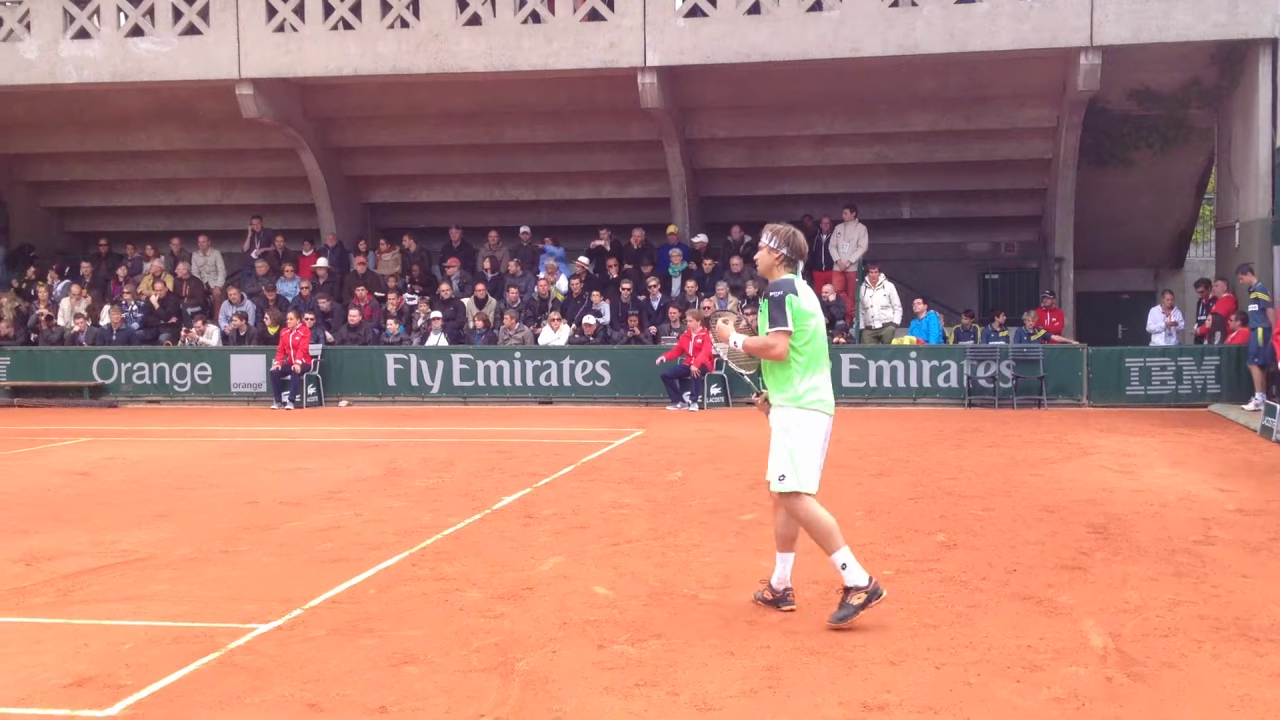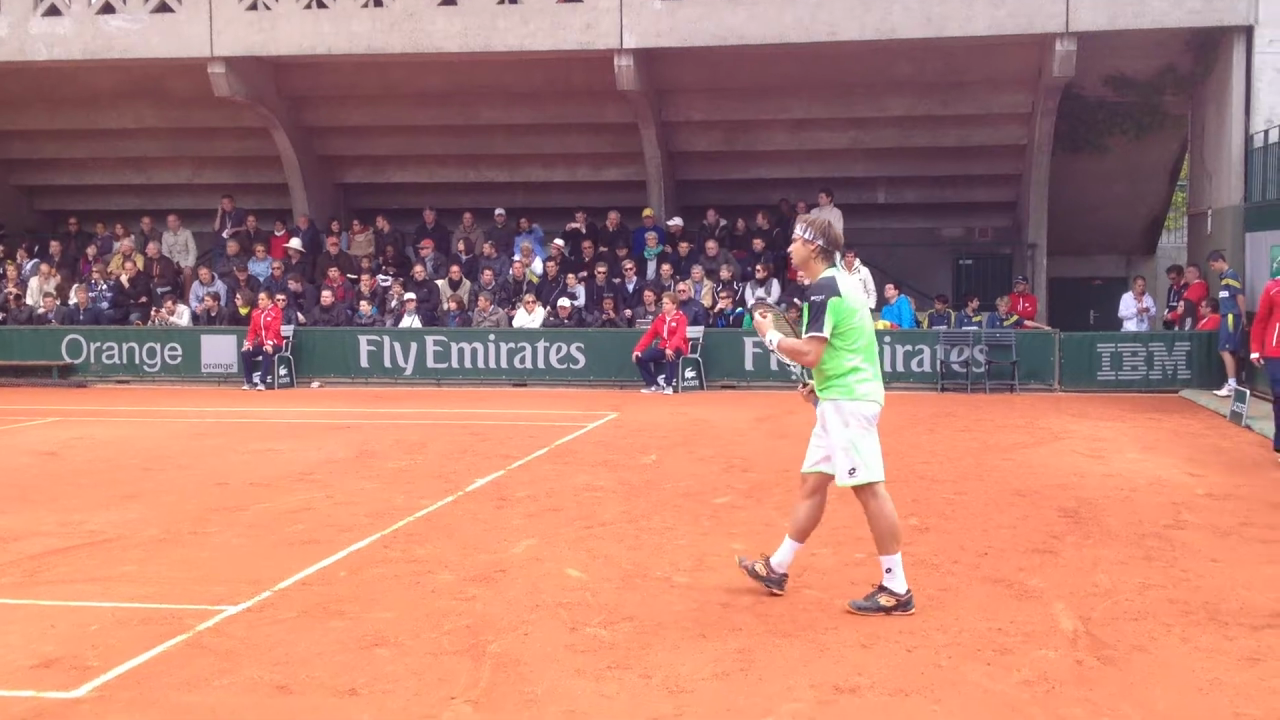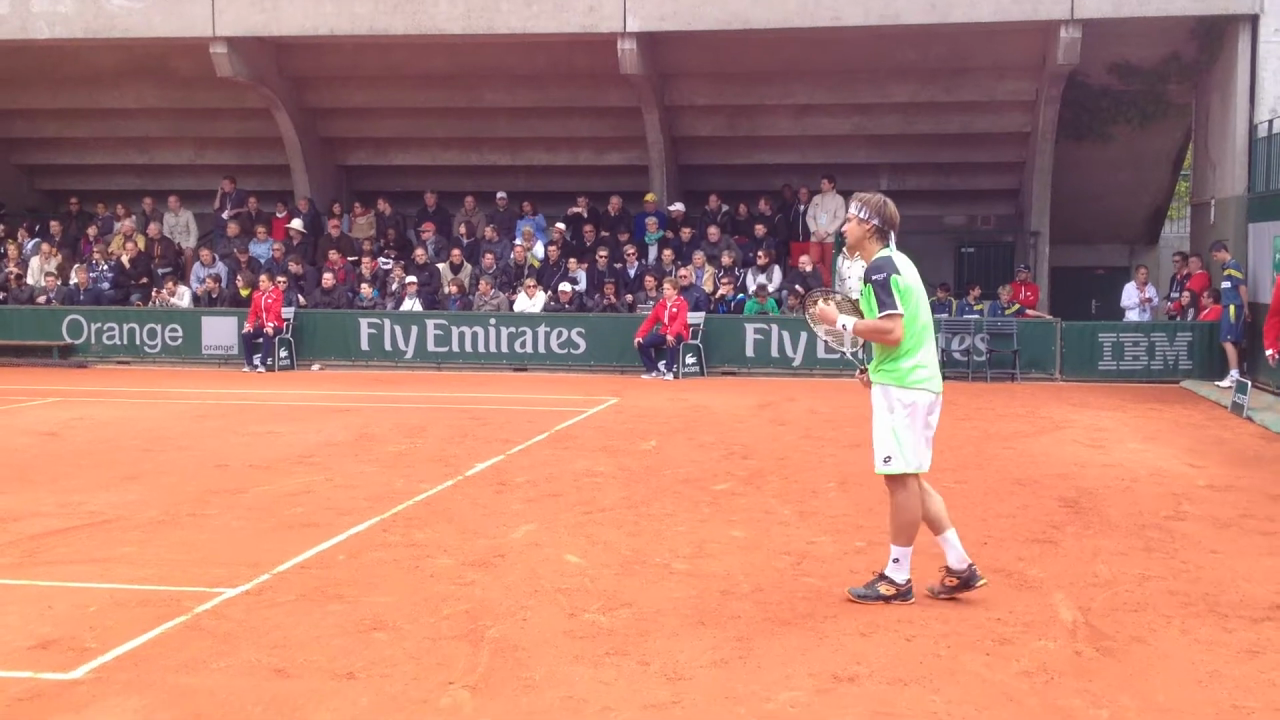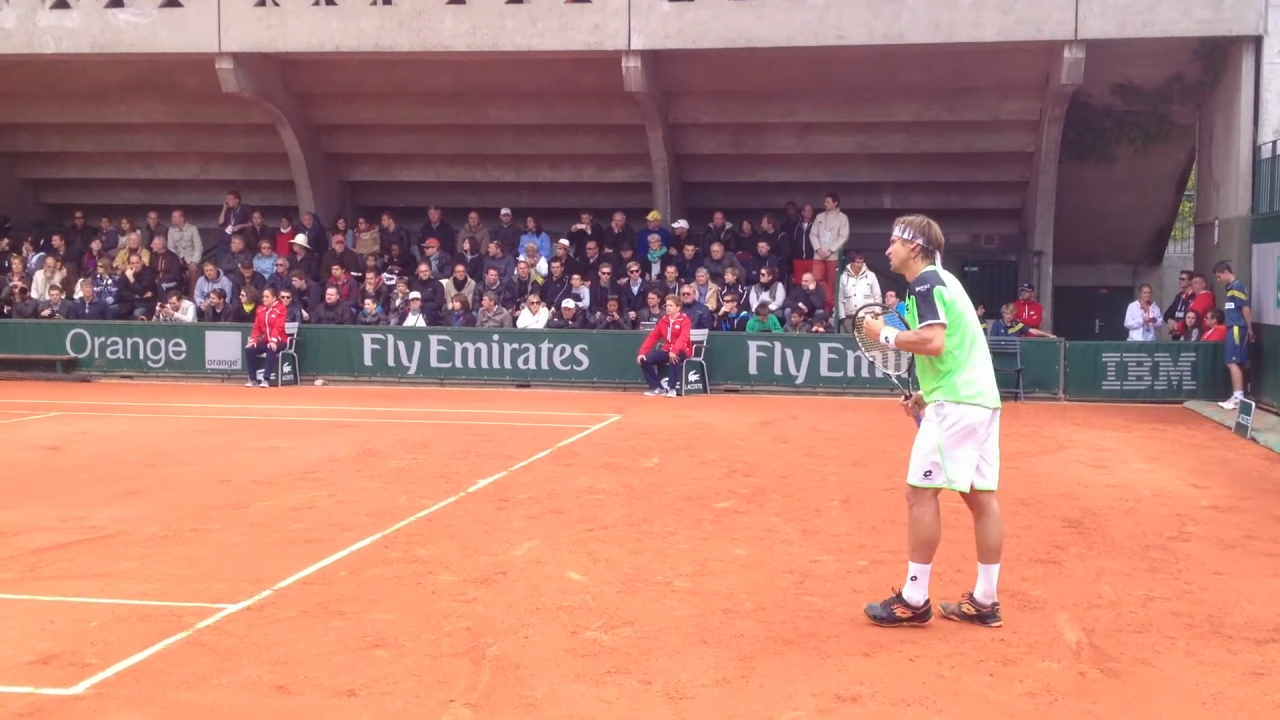
dt=0.3s
person 1, frame 1
left shoulder: (781, 289)
right shoulder: (801, 291)
left elbow: (776, 348)
left wrist: (732, 338)
right wrist: (772, 393)
left hip: (799, 409)
right hip: (807, 405)
left knee: (796, 498)
right knee: (782, 495)
left ankle: (859, 581)
right ankle: (780, 585)
person 1, frame 2
left shoulder: (822, 289)
right shoulder: (839, 281)
left elbow: (809, 354)
left wrist: (771, 335)
right wrist: (818, 384)
left hip: (848, 400)
right hip: (843, 397)
left knee: (868, 488)
right knee: (812, 484)
left ankle: (896, 588)
right ankle: (777, 567)
person 1, frame 3
left shoulder: (880, 268)
right shoulder: (896, 262)
left elbow: (892, 332)
left wrist: (840, 321)
right wrist: (877, 369)
left hip: (902, 386)
right hip: (919, 382)
left knee: (901, 479)
right knee: (909, 479)
left ankle: (897, 578)
right ankle: (960, 566)
person 1, frame 4
left shoulder: (925, 282)
right shoulder: (942, 280)
left elbow: (933, 343)
left wrist: (885, 334)
right wrist: (925, 395)
left hip: (956, 404)
right hip: (981, 400)
left knee: (922, 494)
right knee: (981, 498)
left ankle: (914, 599)
right ankle: (985, 600)
